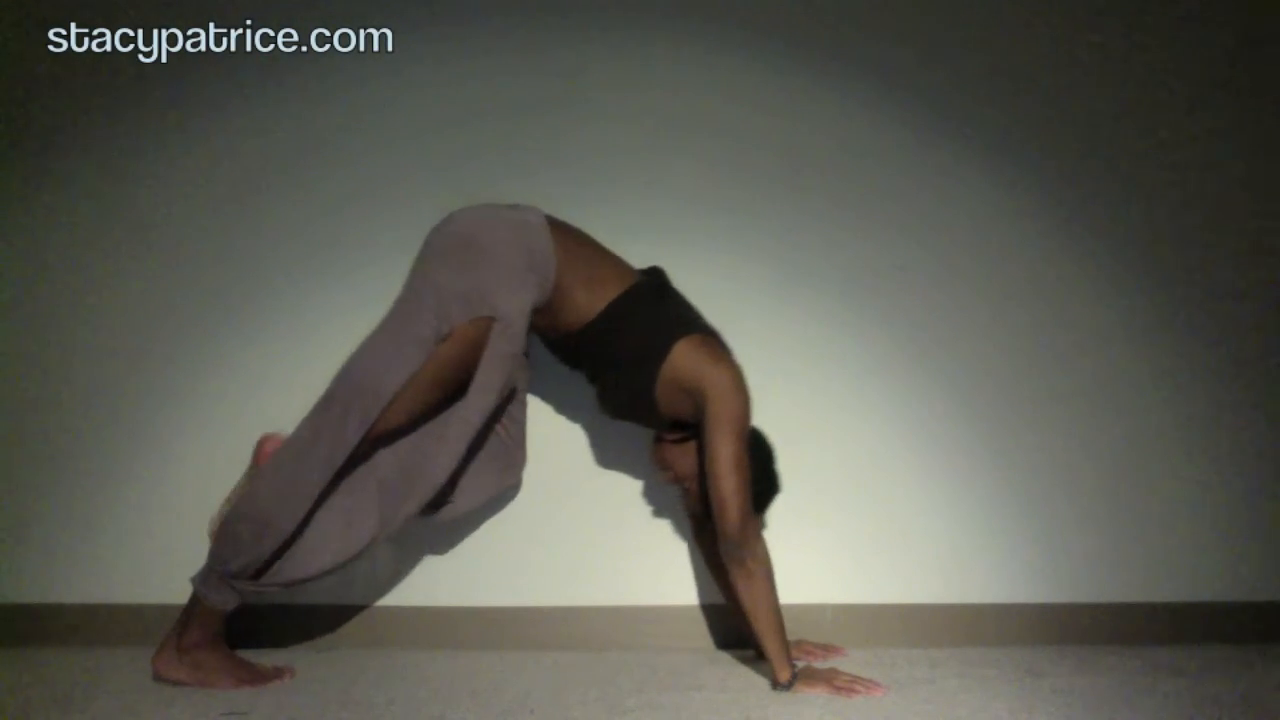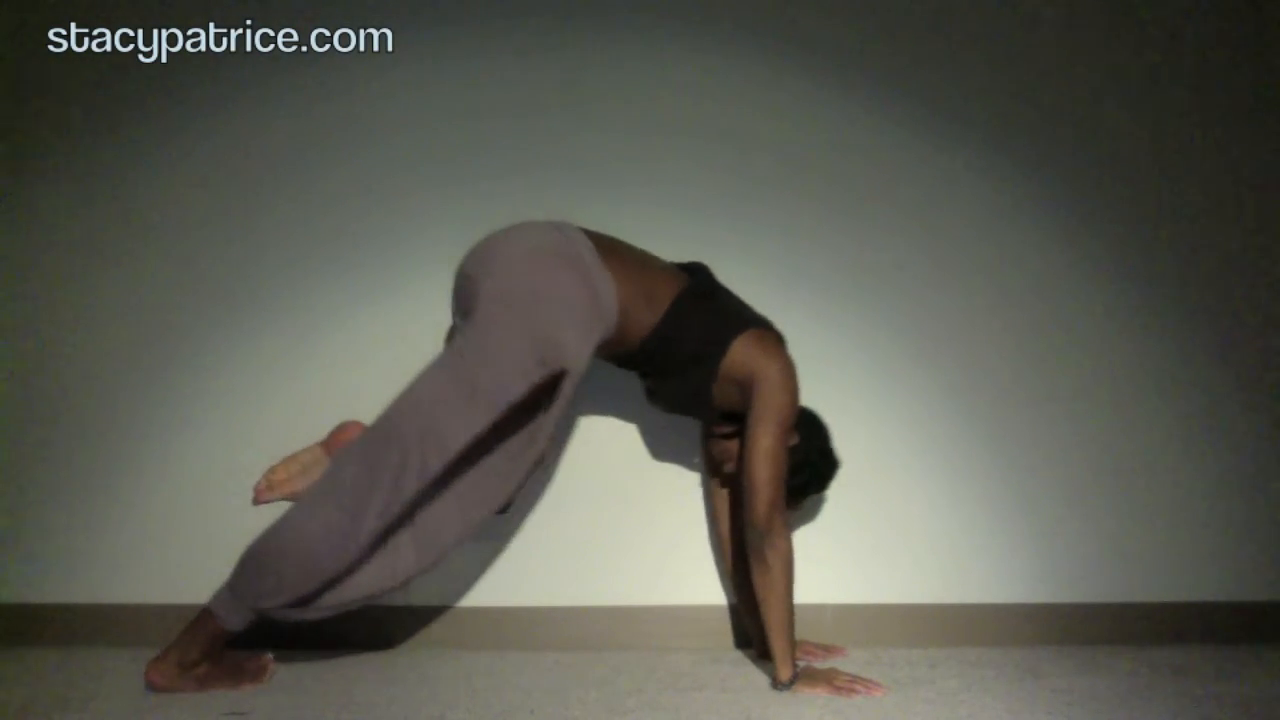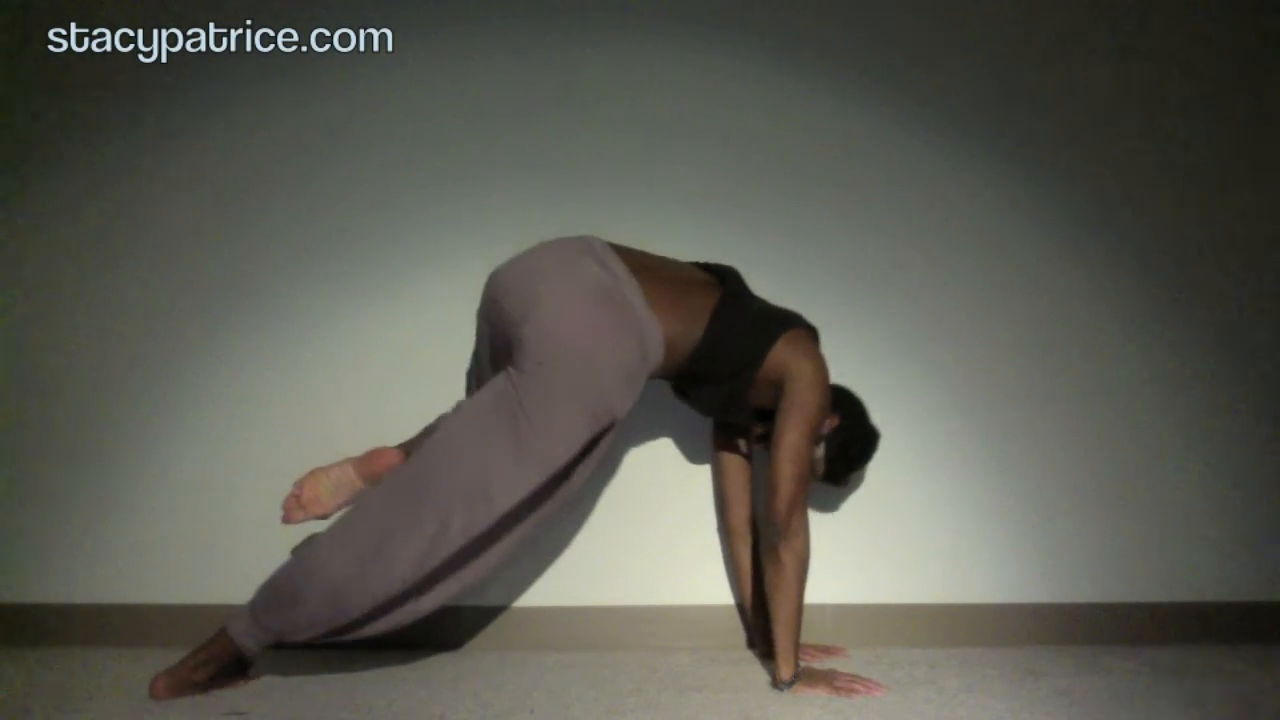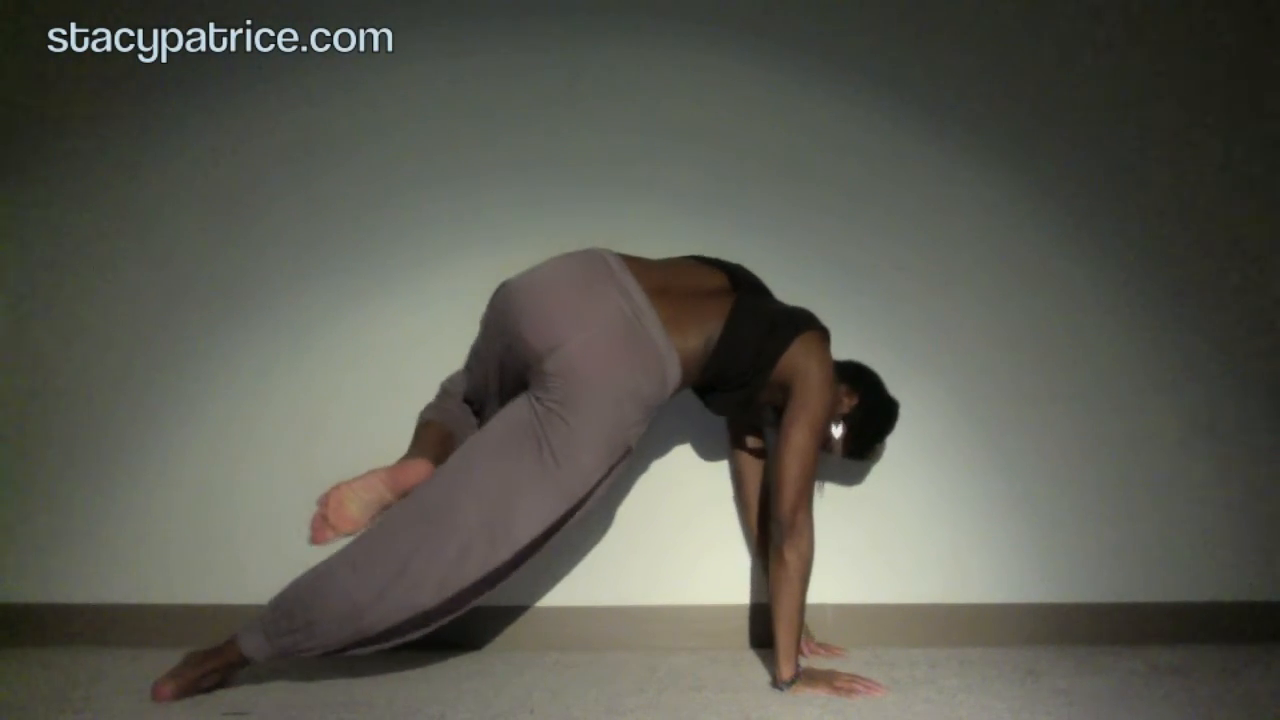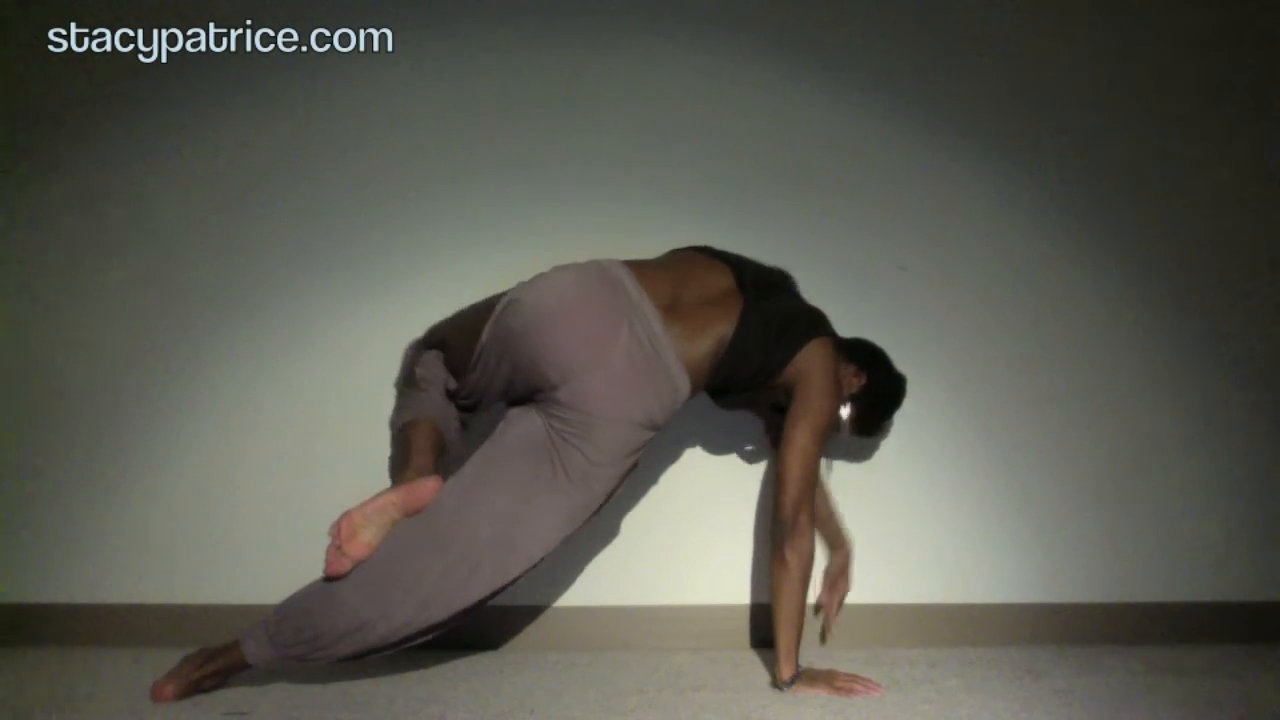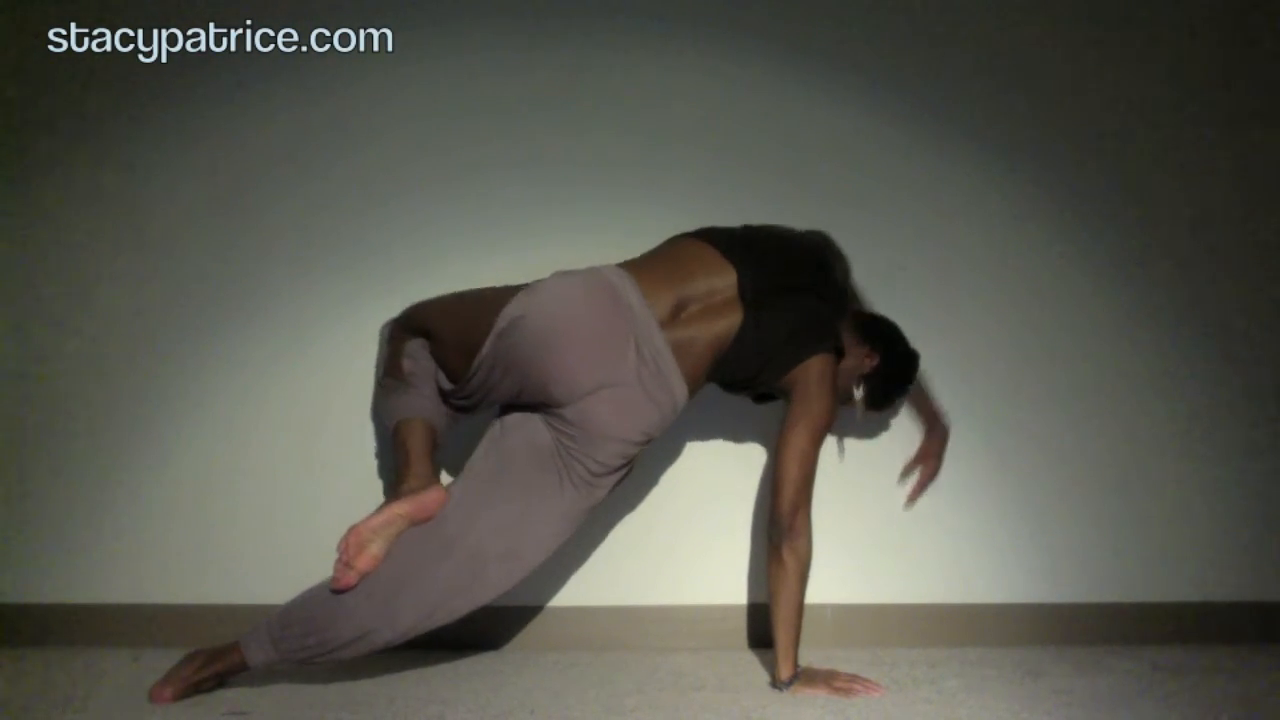
dt=0.7s
person 1, frame 1
left shoulder: (686, 401)
right shoulder: (715, 385)
left elbow: (716, 530)
right elbow: (738, 538)
left wrist: (770, 642)
right wrist: (787, 671)
left hip: (502, 283)
right hip: (495, 261)
left knee: (482, 468)
right knee: (353, 438)
left ankle: (296, 468)
right ankle: (190, 640)
person 1, frame 2
left shoulder: (728, 389)
right shoulder: (769, 375)
left elbow: (729, 516)
right elbow: (763, 528)
left wrist: (769, 638)
right wrist: (788, 669)
left hip: (532, 266)
right hip: (548, 294)
left knee: (487, 475)
right knee: (400, 475)
left ankle: (361, 448)
right ankle: (191, 653)
person 1, frame 3
left shoulder: (748, 366)
right shoulder: (802, 371)
left elbow: (738, 513)
right elbow: (783, 526)
left wrist: (766, 631)
right wrist: (788, 668)
left hip: (547, 273)
right hip: (587, 337)
left knee: (492, 436)
right knee: (441, 509)
left ankle: (395, 462)
right ankle: (220, 652)
person 1, frame 4
left shoulder: (762, 338)
right shoulder: (812, 369)
left elbow: (753, 483)
right elbow: (789, 524)
left wrist: (788, 618)
right wrist: (789, 668)
left hip: (561, 285)
right hip: (607, 373)
left knee: (478, 396)
right knee: (452, 534)
left ankle: (417, 465)
right ankle: (237, 651)
person 1, frame 5
left shoulder: (774, 296)
right shoulder: (821, 364)
left elbow: (781, 428)
right elbow: (790, 525)
left wrist: (839, 543)
right wrist: (790, 669)
left hip: (572, 299)
right hip: (618, 399)
left knee: (432, 360)
right knee: (452, 551)
left ankle: (417, 475)
right ankle: (241, 652)
person 1, frame 6
left shoulder: (802, 254)
right shoulder: (819, 366)
right elbow: (789, 524)
left wrist: (931, 412)
right wrist: (787, 669)
left hip: (570, 311)
right hip: (617, 410)
left knee: (410, 334)
right knee: (450, 559)
left ankle: (415, 480)
right ankle: (238, 654)
